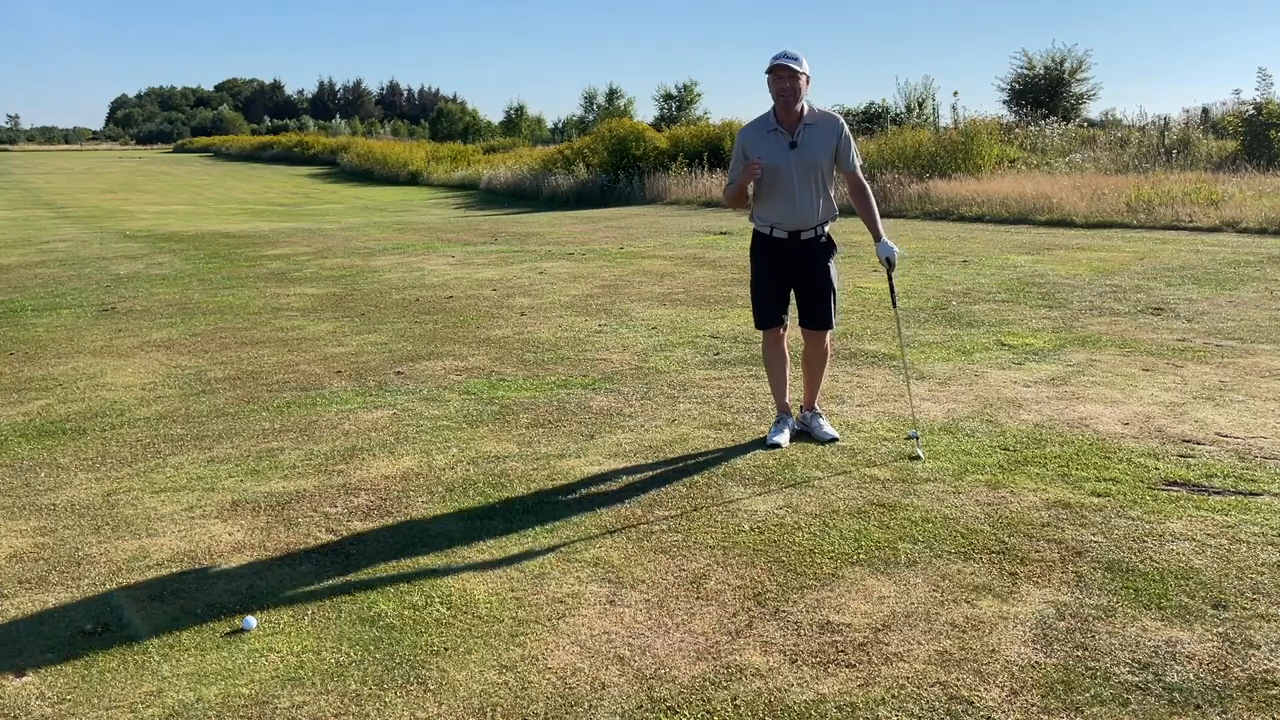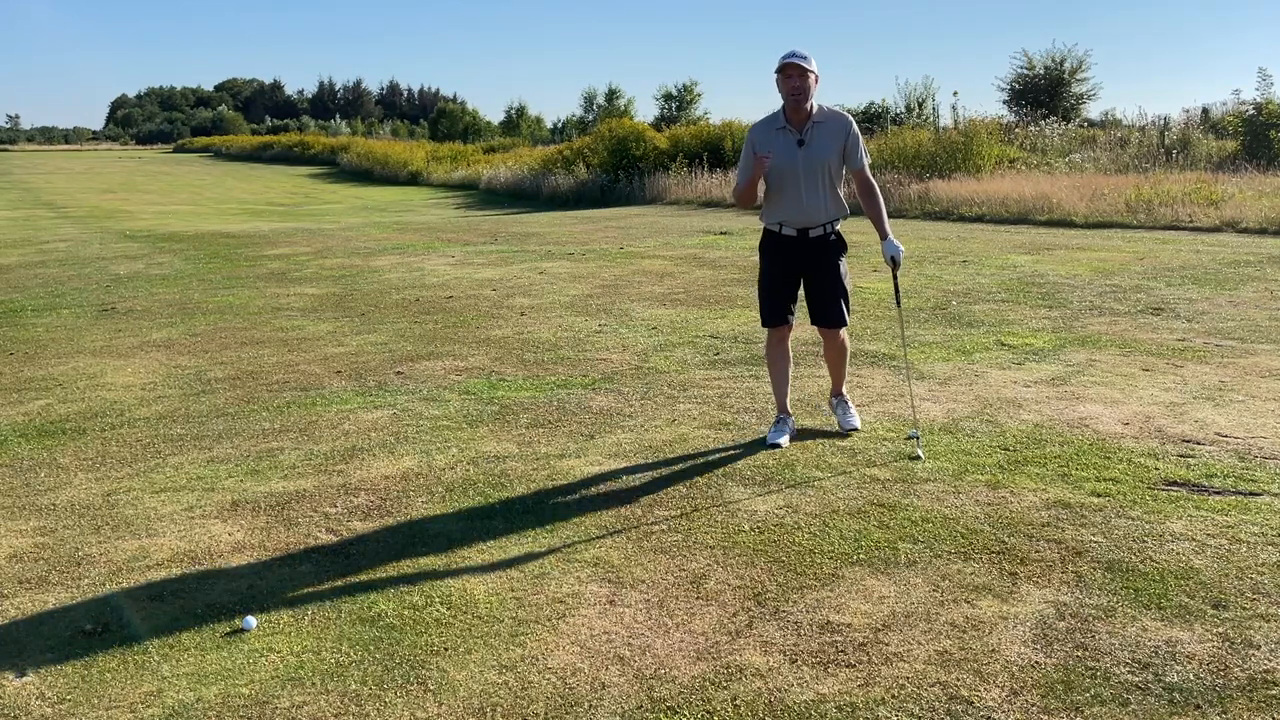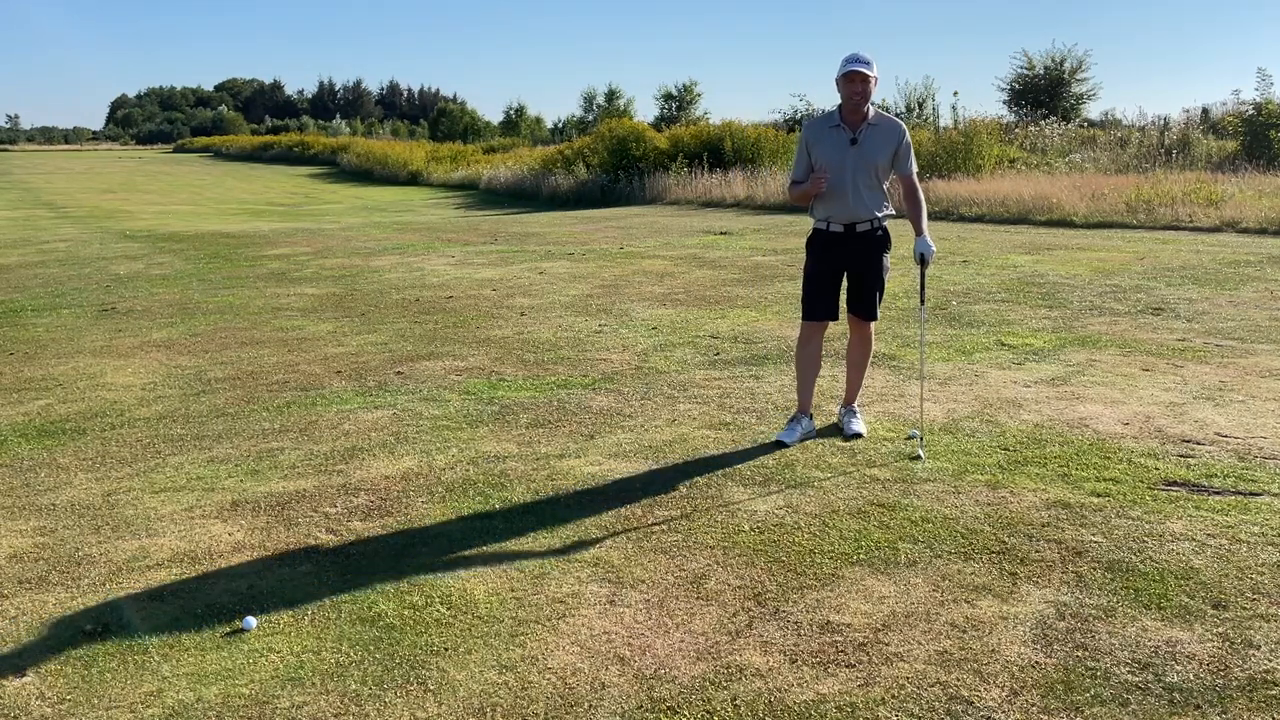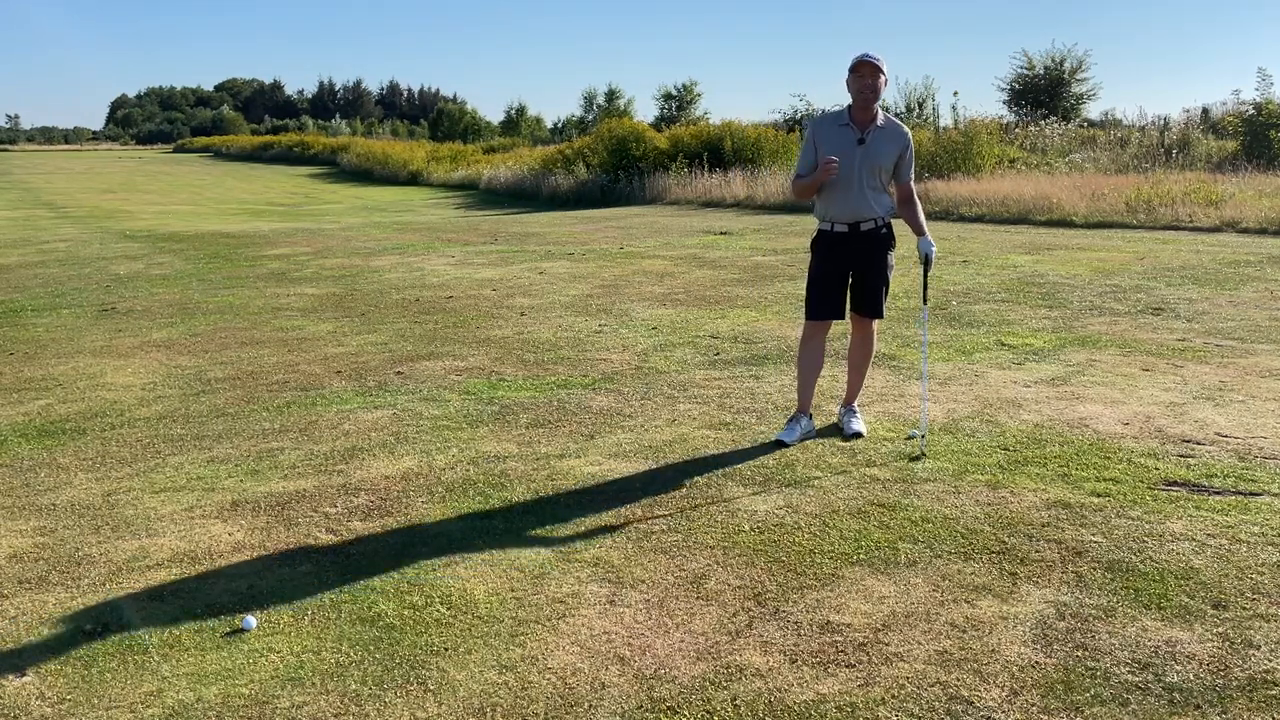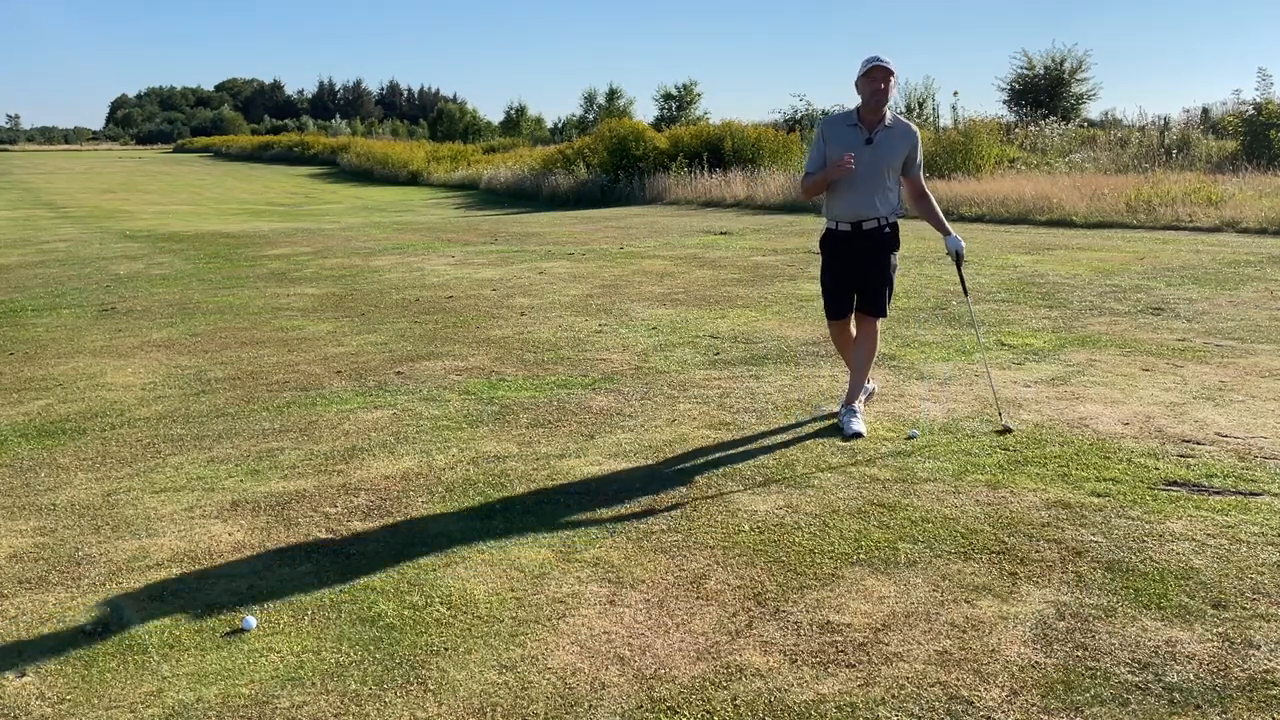
dt=1s
person 1, frame 1
left shoulder: (833, 127)
right shoulder: (750, 135)
left elbow: (856, 184)
right elbow: (731, 199)
left wrist: (880, 239)
right wrist: (743, 181)
left hip: (815, 244)
right hip: (769, 245)
left knee: (818, 333)
right knee: (773, 332)
left ankle: (811, 411)
right ankle: (784, 416)
person 1, frame 2
left shoulder: (842, 126)
right shoulder: (759, 133)
left elbow: (864, 183)
right elbow: (742, 201)
left wrist: (886, 238)
right wrist: (753, 176)
left hip: (825, 241)
right hip: (779, 243)
left knee: (833, 329)
right knee: (778, 330)
left ankle: (839, 397)
right ankle: (784, 416)
person 1, frame 3
left shoulder: (893, 130)
right shoulder: (813, 130)
left elbow: (910, 187)
right elbow: (794, 193)
left wrist: (922, 235)
right wrist: (809, 187)
left hip: (870, 238)
right hip: (825, 238)
left knee: (862, 325)
right knee: (812, 327)
left ankle: (850, 407)
right ankle: (803, 416)
person 1, frame 4
left shoulder: (899, 134)
right shoulder: (820, 127)
left elbow: (906, 194)
right elbow: (798, 189)
left wrist: (923, 236)
right wrist: (819, 177)
left hip: (875, 238)
right hip: (831, 237)
left knee: (865, 324)
right knee: (815, 326)
left ankle: (850, 407)
right ankle: (803, 416)
person 1, frame 5
left shoulder: (906, 133)
right shoulder: (829, 127)
left elbow: (917, 192)
right elbow: (806, 189)
left wrist: (947, 233)
right wrist: (831, 173)
left hip: (880, 237)
right hip: (838, 237)
left knee: (869, 321)
right knee: (838, 321)
left ankle: (852, 406)
right ankle: (861, 382)
